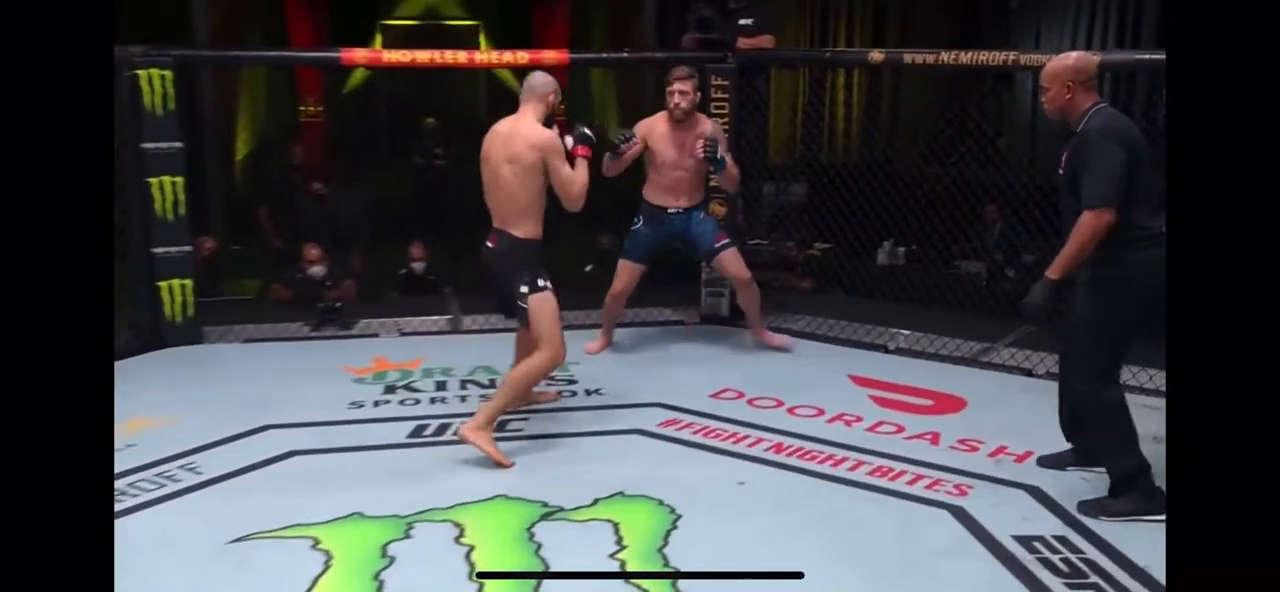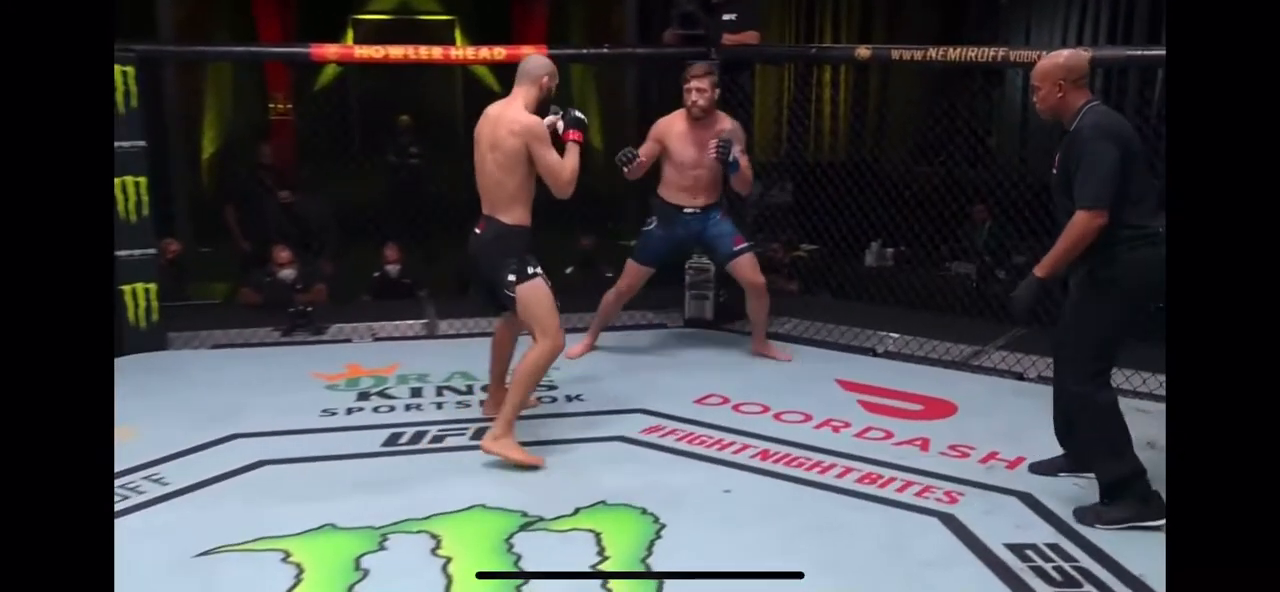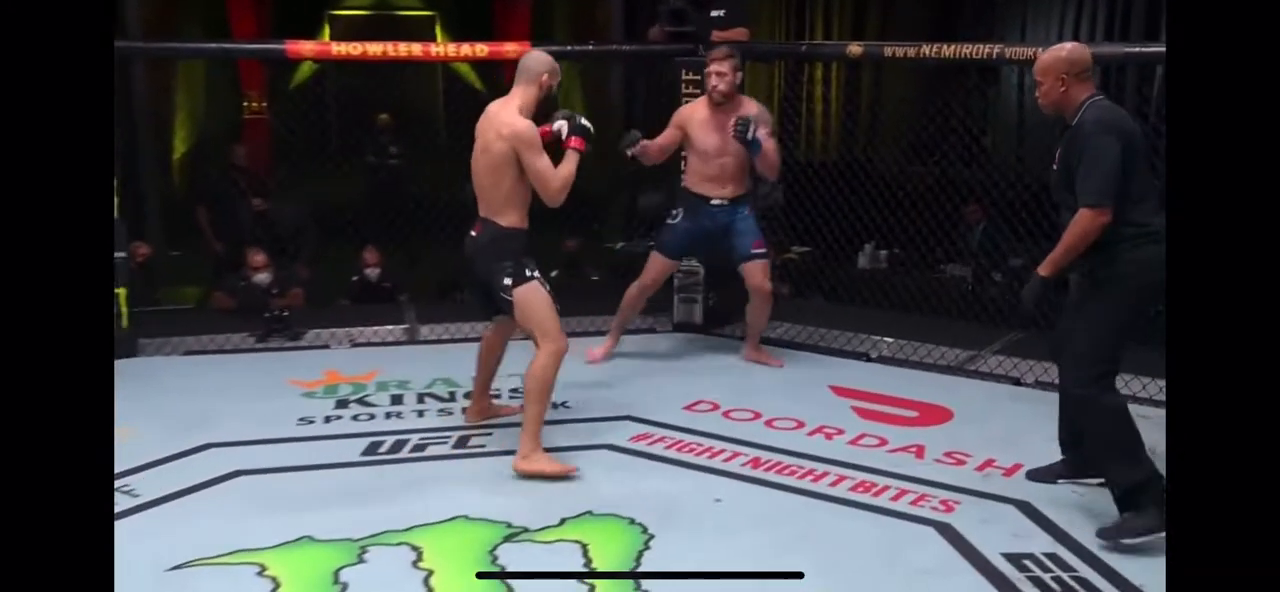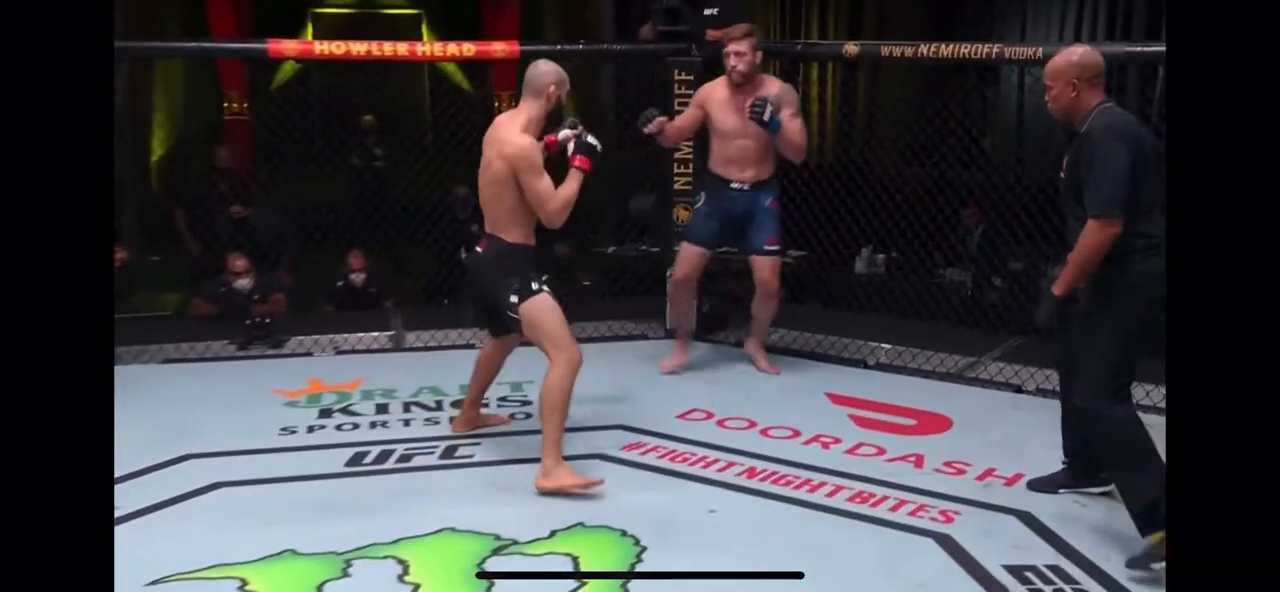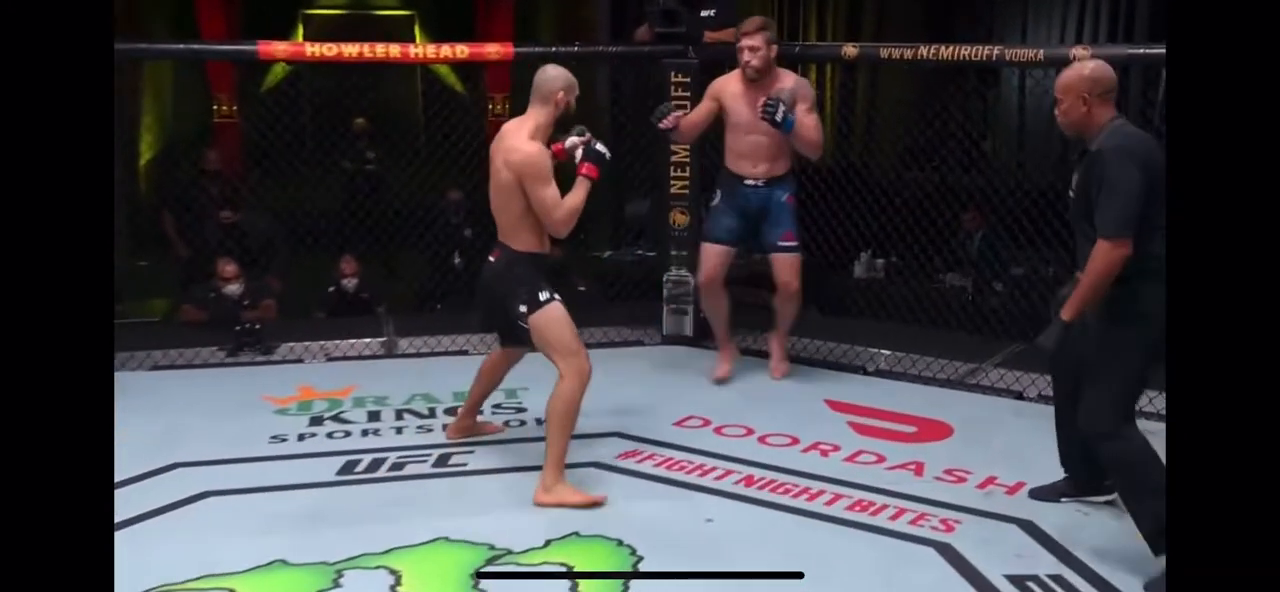
dt=0.1s
person 1, frame 1
left shoulder: (1100, 134)
right shoulder: (1097, 129)
left elbow: (1100, 216)
left wrist: (1051, 279)
left hip: (1126, 268)
right hip: (1117, 265)
left knee: (1092, 372)
right knee: (1077, 356)
left ankle: (1136, 491)
right ankle: (1089, 446)
person 1, frame 2
left shoulder: (1093, 133)
right shoulder: (1091, 127)
left elbow: (1092, 216)
left wrist: (1038, 277)
left hip: (1121, 267)
right hip: (1112, 264)
left knee: (1084, 374)
right knee: (1071, 359)
left ankle: (1133, 496)
right ankle: (1082, 452)
person 1, frame 3
left shoulder: (1095, 128)
right shoulder: (1094, 122)
left elbow: (1095, 214)
left wrist: (1043, 271)
right wrist: (1060, 267)
left hip: (1123, 266)
right hip: (1109, 263)
left knee: (1089, 378)
right knee: (1075, 360)
left ankle: (1146, 501)
right ankle: (1085, 459)
person 1, frame 4
left shoulder: (1104, 135)
right shoulder: (1104, 128)
left elbow: (1105, 225)
left wrist: (1057, 291)
right wrist: (1071, 286)
left hip: (1130, 277)
right hip: (1118, 274)
left knee: (1098, 392)
right knee: (1076, 367)
left ankle: (1162, 518)
right ankle: (1087, 467)
person 1, frame 5
left shoulder: (1116, 154)
right shoulder: (1116, 149)
left elbow: (1114, 248)
left wrist: (1066, 317)
right wrist: (1076, 303)
left hip: (1137, 301)
right hip: (1119, 300)
left knee: (1104, 418)
right knee: (1071, 376)
left ankle: (1173, 545)
right ankle: (1087, 476)
person 2, frame 1
left shoulder: (496, 131)
right shoulder: (542, 139)
right elbow: (574, 200)
right wrist: (581, 152)
left hip: (496, 246)
right hip: (518, 255)
left knee: (536, 319)
right knee: (551, 351)
left ankle: (521, 393)
right ankle: (479, 426)
person 2, frame 2
left shoulder: (490, 114)
right shoulder: (528, 124)
right elbow: (563, 187)
right wrist: (573, 136)
left hip: (485, 235)
right hip: (508, 242)
left knee: (513, 316)
right knee: (551, 339)
left ankle: (496, 396)
right ankle: (501, 434)
person 2, frame 3
left shoulder: (494, 112)
right shoulder: (518, 127)
right elbow: (555, 194)
left wrist: (548, 132)
right wrist: (576, 145)
left hip: (484, 238)
right hip: (504, 246)
left knee: (504, 323)
right knee: (553, 342)
left ankle: (480, 404)
right ankle: (530, 452)
person 2, frame 4
left shoulder: (503, 124)
right shoulder: (520, 144)
right elbow: (554, 215)
left wrist: (553, 143)
right wrist: (581, 162)
left hip: (489, 253)
right hip: (510, 262)
left knee: (504, 338)
right knee: (566, 356)
left ankle: (468, 414)
right ankle: (551, 468)
person 2, frame 5
left shoulder: (512, 131)
right shoulder: (528, 152)
right elbow: (560, 224)
left wrist: (560, 152)
right wrist: (588, 171)
left hip: (507, 264)
right hip: (523, 273)
left knee: (511, 349)
right knee: (576, 368)
left ankle: (464, 420)
right ankle: (551, 484)
person 3, frame 1
left shoulder: (711, 130)
right shoulder: (648, 128)
left elbow: (731, 185)
right elbow: (609, 171)
left wrist: (719, 164)
right wrist: (616, 153)
left hip: (693, 215)
right hip: (653, 217)
left knee: (742, 278)
right knee: (620, 290)
left ankle: (759, 330)
right ankle: (605, 334)
person 3, frame 2
left shoulder: (730, 129)
right shoulder: (666, 126)
left elbow: (745, 188)
right elbow: (636, 173)
left wrist: (732, 164)
right wrist: (628, 162)
left hip: (711, 216)
right hip: (668, 217)
left knee: (756, 283)
right knee: (624, 288)
left ankle: (760, 341)
right ankle: (590, 337)
person 3, frame 3
left shoulder: (756, 114)
right shoulder: (688, 113)
left elbow: (772, 173)
right elbow: (654, 156)
left wrist: (754, 144)
right wrist: (639, 149)
left hip: (736, 210)
right hip: (692, 208)
left knee: (762, 288)
right knee: (647, 282)
left ankle: (752, 345)
right ankle: (612, 339)
person 3, frame 4
left shoulder: (780, 94)
right shoulder: (708, 93)
left elbow: (798, 154)
right elbow: (674, 137)
left wrist: (773, 126)
right wrist: (658, 128)
left hip: (760, 196)
right hip: (717, 193)
left knee: (768, 285)
right knee: (682, 278)
left ankle: (755, 343)
right ankle: (682, 344)
person 3, frame 5
left shoulder: (796, 88)
right shoulder: (722, 87)
left elbow: (815, 150)
right elbow: (687, 134)
left wrist: (787, 124)
right wrist: (670, 124)
left hip: (776, 191)
right hip: (733, 190)
left knee: (789, 284)
right knee: (708, 279)
left ankle: (778, 340)
right ankle: (726, 349)
